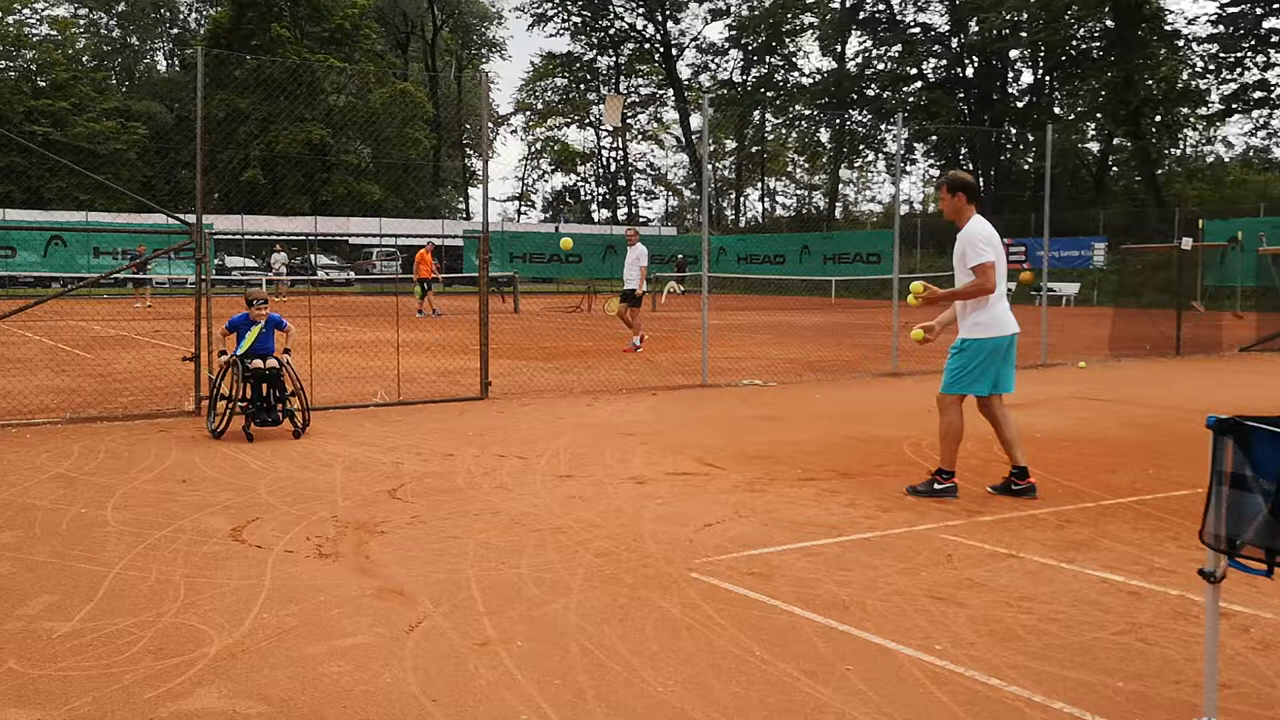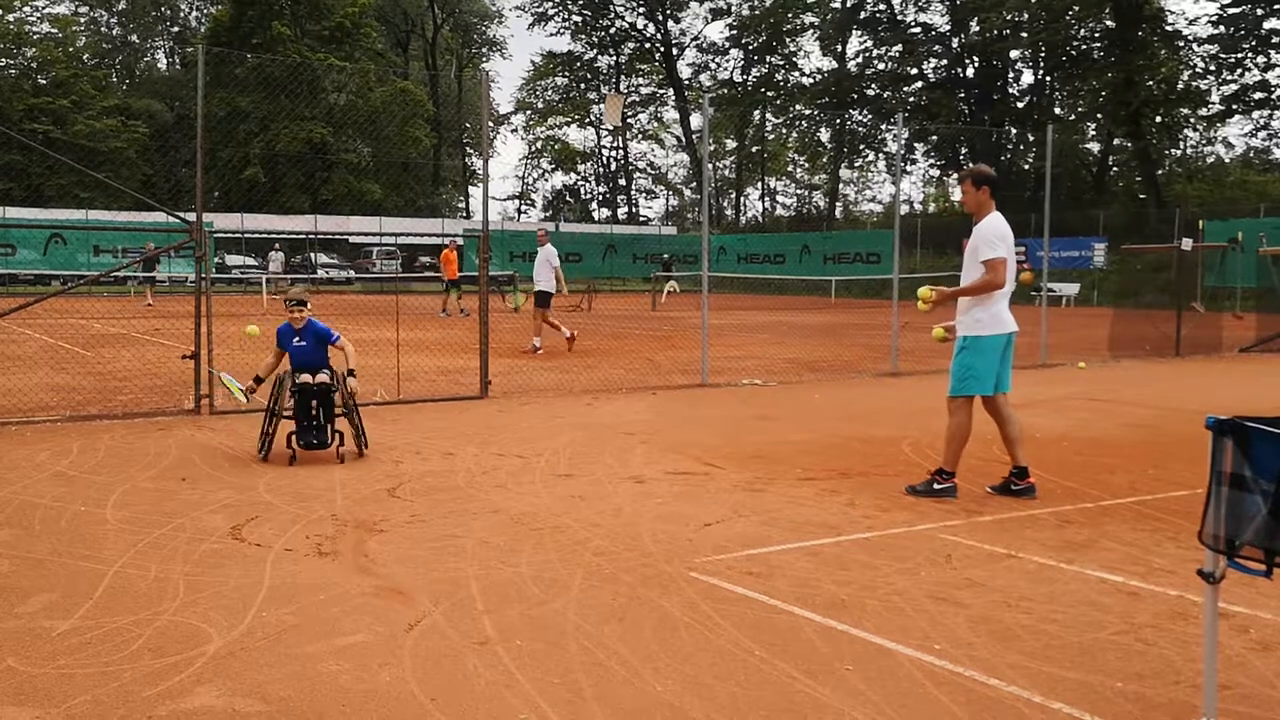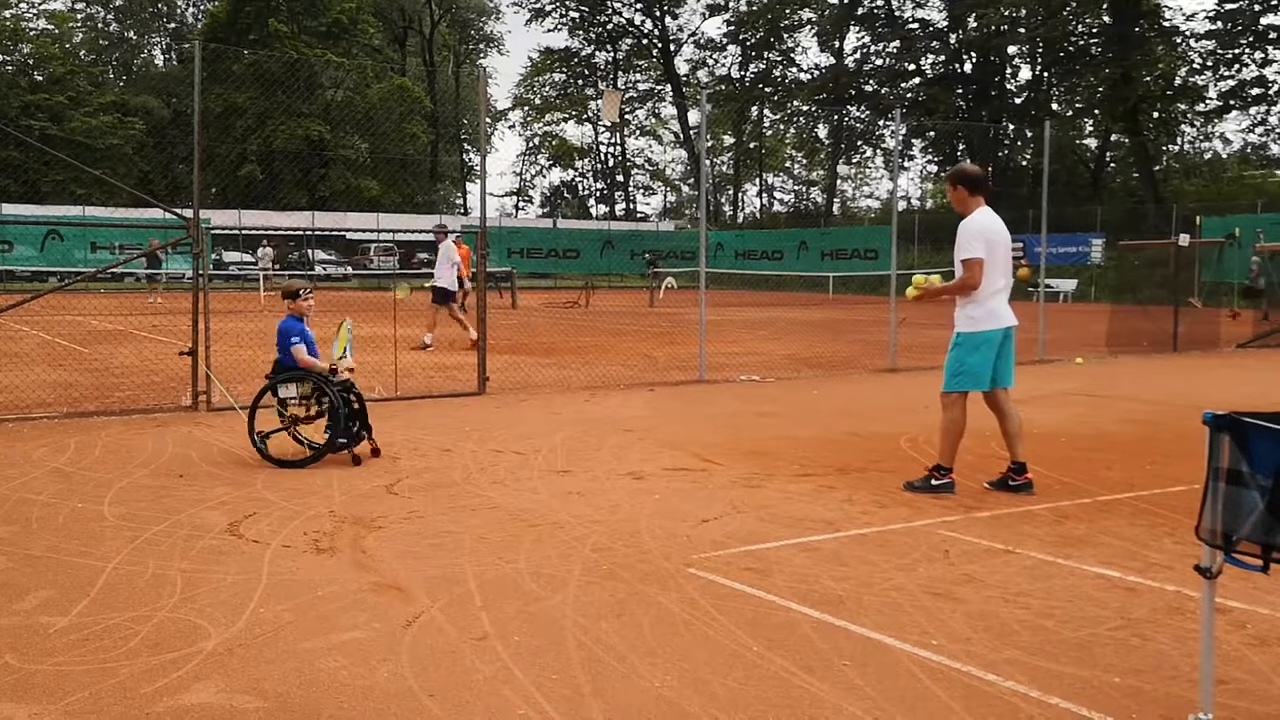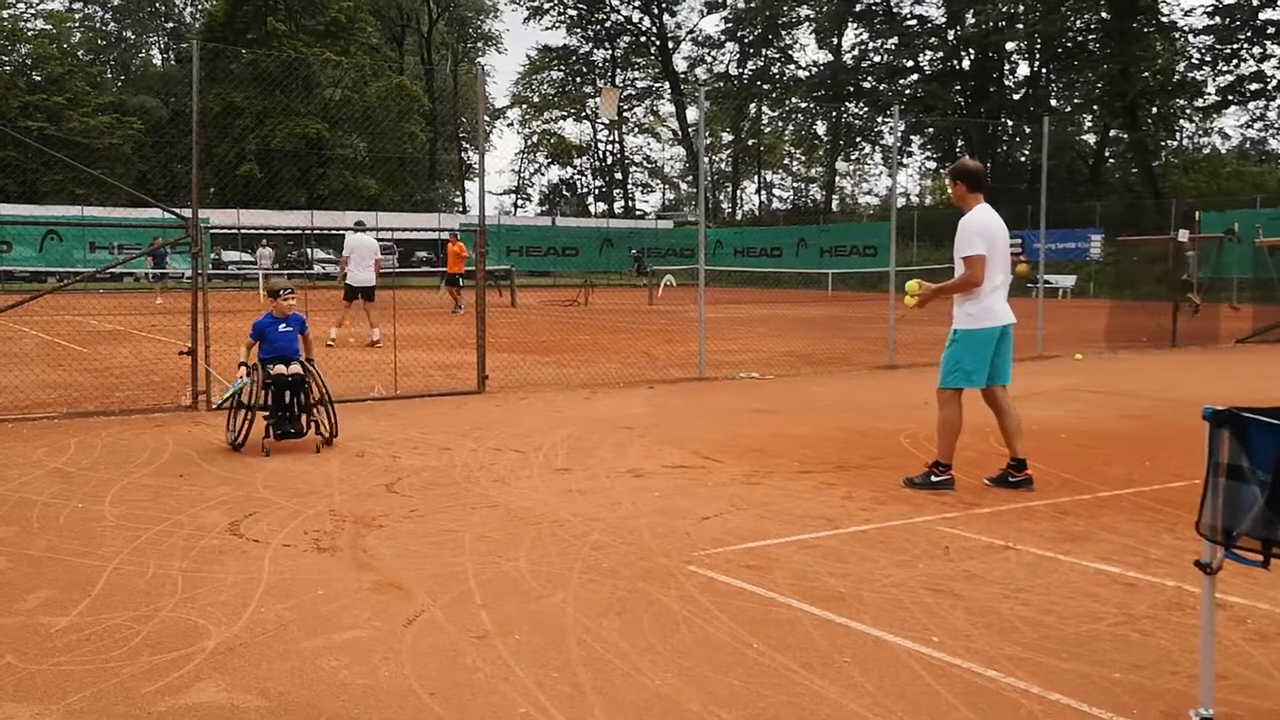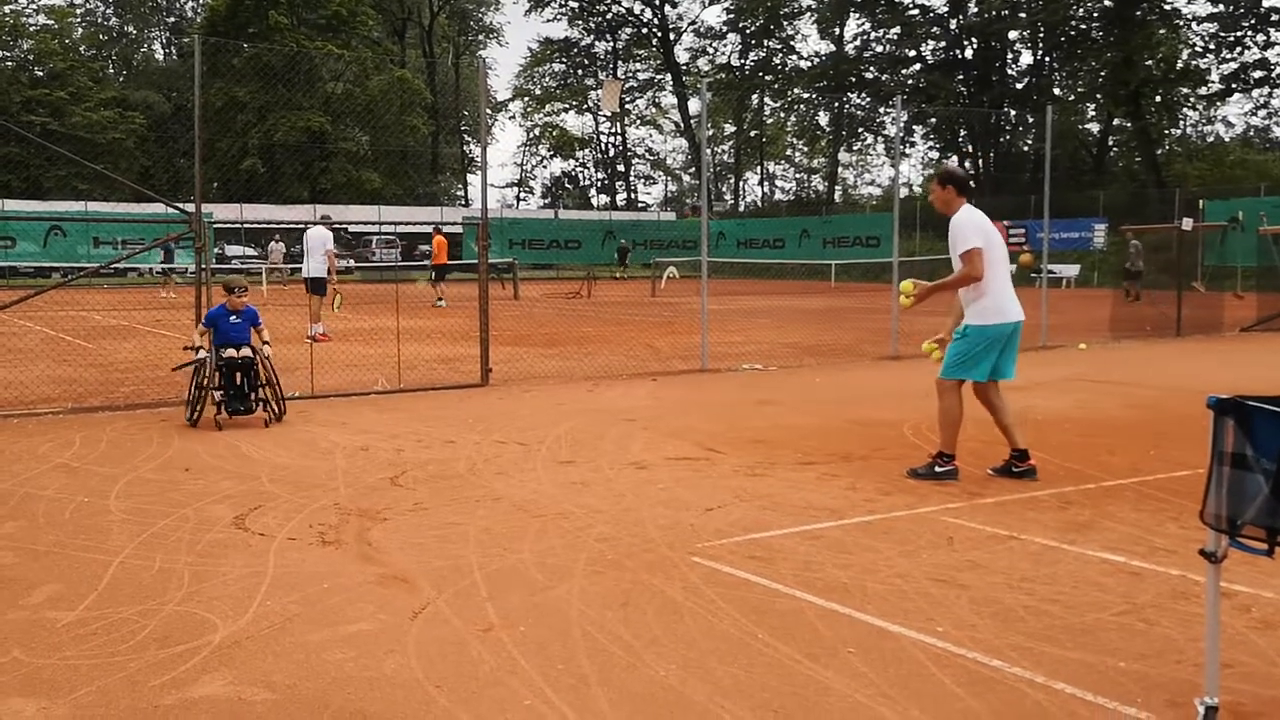
dt=1s
person 1, frame 1
left shoulder: (973, 232)
right shoulder: (974, 231)
left elbow: (986, 285)
left wrist: (941, 295)
right wrist: (939, 322)
left hip: (982, 333)
right hip: (1000, 330)
left knee: (948, 399)
right knee: (991, 402)
left ankle: (945, 478)
right ankle: (1021, 477)
person 1, frame 2
left shoulder: (989, 227)
right shoulder: (991, 227)
left elbow: (997, 279)
left wrist: (950, 293)
right wrist: (960, 321)
left hip: (982, 332)
right hip: (994, 328)
left knee: (959, 402)
right knee: (996, 401)
left ankle: (945, 478)
right ankle: (1021, 477)
person 1, frame 3
left shoulder: (972, 225)
right shoulder: (996, 222)
left elbow: (972, 280)
left wrist: (938, 290)
right wrist: (948, 290)
left hip: (978, 325)
right hip: (1000, 321)
left knee: (953, 396)
right knee: (998, 396)
left ankle: (943, 474)
right ankle: (1019, 472)
person 1, frame 4
left shoulder: (971, 222)
right shoulder: (994, 219)
left elbow: (974, 277)
left wrist: (935, 291)
right wrist: (945, 293)
left hip: (976, 322)
right hip: (999, 319)
left knee: (948, 392)
right knee: (996, 393)
left ankle: (942, 471)
right ankle: (1018, 469)
person 1, frame 5
left shoulder: (963, 220)
right shoulder: (973, 220)
left elbow: (974, 273)
left wrist: (931, 288)
right wrist: (949, 331)
left hip: (986, 319)
right hip: (1007, 317)
left knee: (947, 383)
right knee: (986, 389)
left ankle: (945, 462)
right ankle: (1021, 459)
